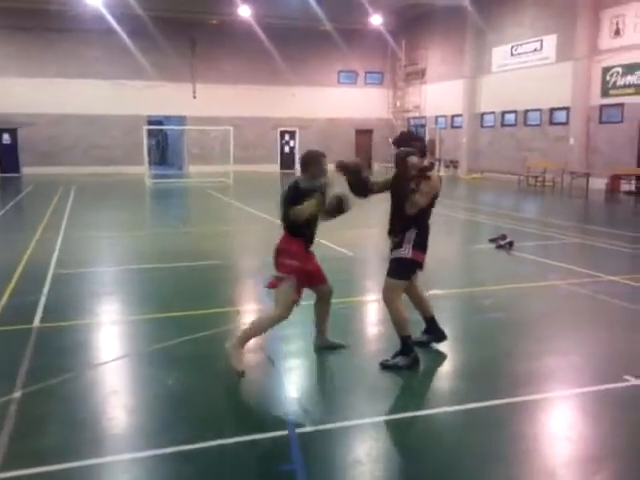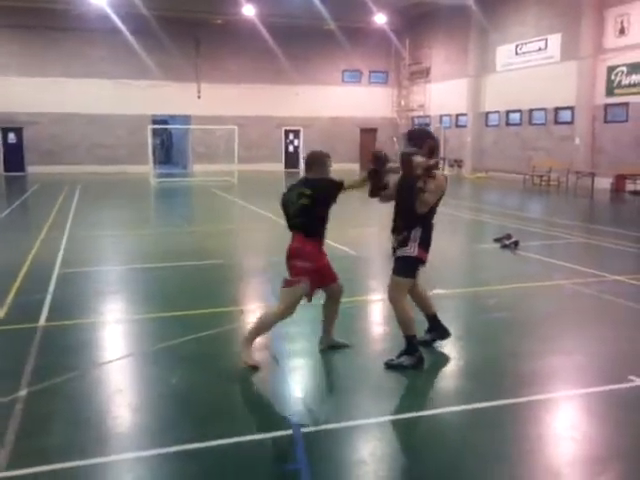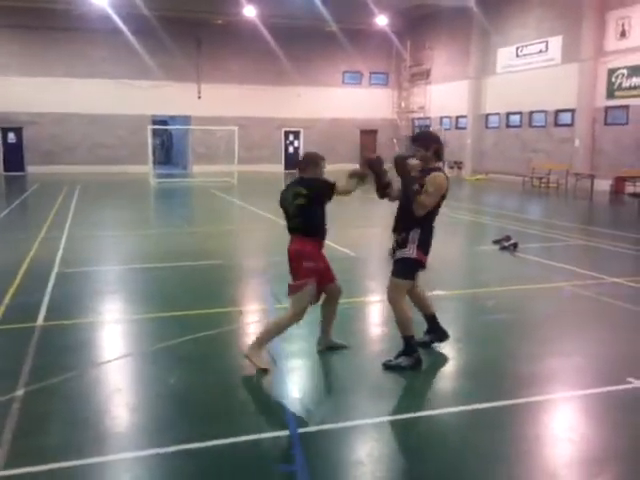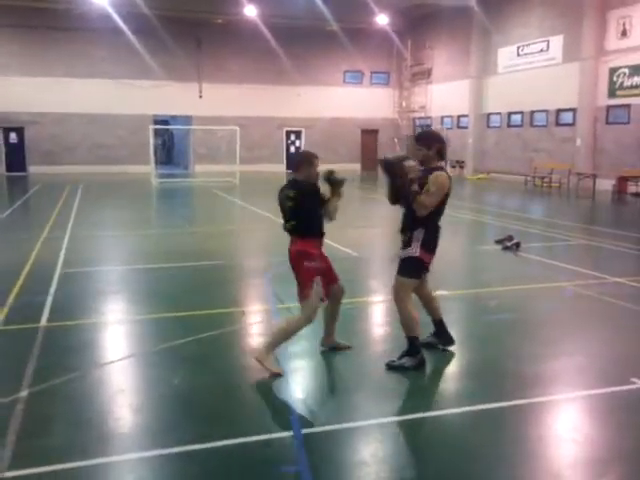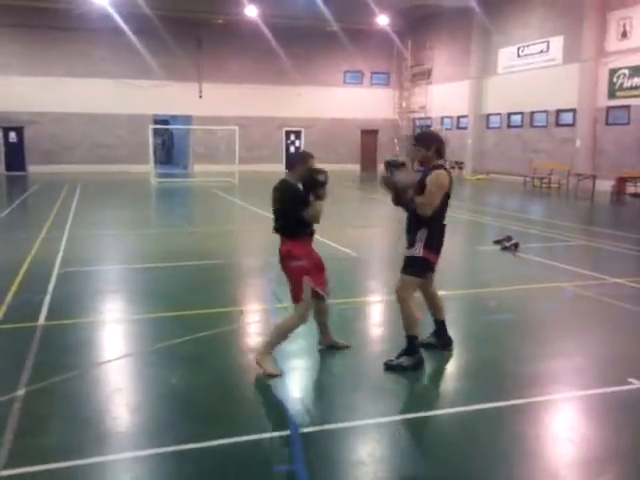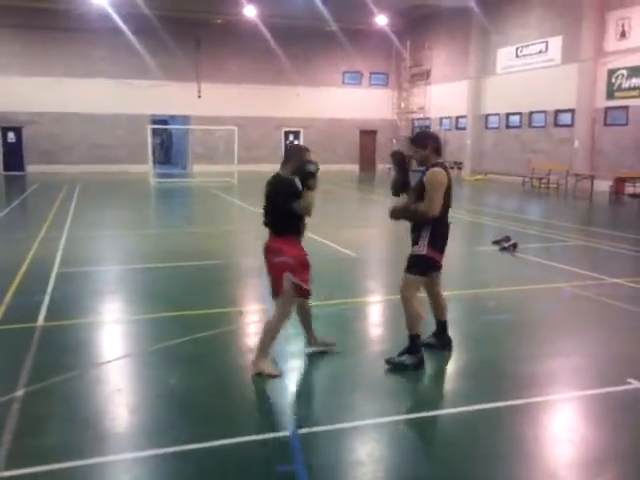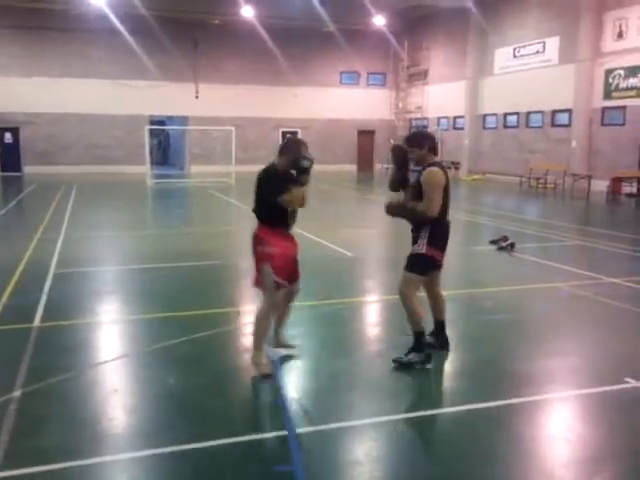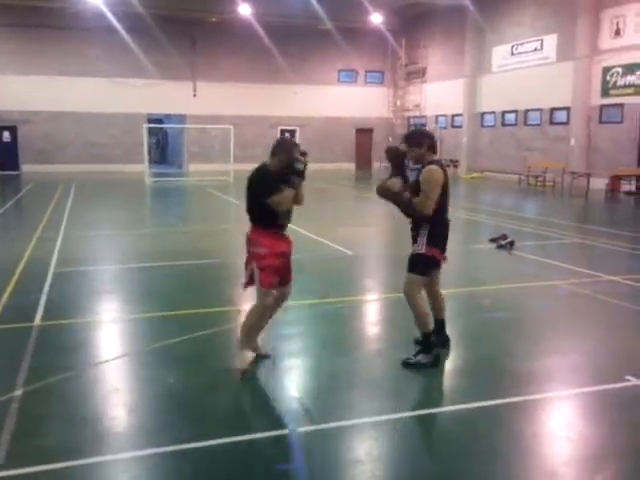
dt=0.1s
person 1, frame 1
left shoulder: (431, 178)
right shoulder: (401, 174)
left elbow: (412, 208)
right elbow: (370, 189)
left wrist: (412, 177)
right wrist: (354, 173)
left hip: (412, 239)
right hip: (401, 238)
left knee: (391, 295)
right knee: (409, 287)
left ankle: (408, 354)
right ankle: (434, 330)
person 1, frame 2
left shoulder: (436, 176)
right shoulder: (411, 172)
left elbow: (421, 206)
right elbow: (385, 196)
left wrist: (415, 174)
left hip: (415, 238)
right hip: (402, 236)
left knee: (396, 294)
right knee: (412, 287)
left ankle: (412, 352)
right ankle: (437, 328)
person 1, frame 3
left shoulder: (437, 178)
right shoulder: (416, 174)
left elbow: (420, 208)
right elbow: (389, 196)
left wrist: (411, 178)
right wrist: (379, 173)
left hip: (415, 240)
right hip: (406, 237)
left knee: (395, 295)
right knee: (410, 287)
left ankle: (410, 354)
right ankle: (436, 330)
person 1, frame 4
left shoulder: (438, 177)
right shoulder: (423, 174)
left elbow: (421, 208)
right elbow: (397, 198)
left wrist: (408, 181)
right wrist: (398, 178)
left hip: (421, 239)
right hip: (413, 237)
left knee: (400, 294)
right knee: (420, 288)
left ankle: (414, 354)
right ankle: (441, 334)
person 1, frame 5
left shoulder: (438, 176)
right shoulder: (430, 173)
left elbow: (425, 209)
right elbow: (416, 202)
left wrist: (400, 190)
right wrist: (400, 189)
left hip: (425, 239)
right hip: (425, 238)
left knee: (403, 293)
right knee: (427, 288)
left ankle: (412, 353)
right ankle: (442, 336)
person 1, frame 6
left shoulder: (436, 173)
right shoulder: (431, 172)
left elbow: (432, 210)
right elbow: (419, 203)
left wrist: (403, 212)
left hip: (429, 238)
right hip: (429, 237)
left knee: (408, 292)
right knee: (433, 288)
left ankle: (414, 352)
right ankle: (442, 336)
person 1, frame 7
left shoulder: (432, 173)
right shoulder: (429, 172)
left elbow: (431, 211)
right elbow: (417, 199)
left wrist: (401, 209)
left hip: (429, 237)
right hip: (432, 236)
left knee: (407, 290)
right knee: (432, 287)
left ankle: (420, 348)
right ankle: (439, 336)
person 1, frame 8
left shoulder: (431, 171)
right shoulder: (430, 170)
left elbow: (425, 209)
right elbow: (414, 198)
left wrist: (396, 194)
right wrist: (398, 189)
left hip: (429, 236)
right hip: (431, 235)
left knee: (412, 291)
right knee: (431, 286)
left ankle: (429, 350)
right ankle: (439, 335)
person 2, frame 1
left shoulder: (313, 189)
right shoulder: (296, 191)
left elbow: (321, 214)
right elbow: (299, 215)
left wrist: (335, 207)
right wrist: (317, 194)
left hip: (301, 250)
right hip: (292, 252)
left knee: (325, 291)
right knee: (282, 311)
left ankle: (321, 338)
right ankle: (237, 347)
person 2, frame 2
left shoulder: (291, 192)
right shoulder: (321, 184)
left elbow: (293, 218)
right elbow: (354, 185)
left hip: (312, 249)
right hip: (305, 252)
left knee: (336, 290)
right knee: (285, 308)
left ankle: (327, 338)
right ankle: (247, 342)
person 2, frame 3
left shoulder: (288, 191)
right shoulder: (316, 185)
right elbow: (346, 189)
right wrist: (359, 177)
left hip: (303, 247)
right hip: (307, 250)
left knee: (334, 291)
right knee: (296, 311)
left ankle: (325, 339)
right ankle: (255, 348)
person 2, frame 4
left shoulder: (287, 191)
right shoulder: (307, 188)
right elbow: (329, 214)
left wrist: (325, 197)
right wrist: (336, 193)
left hip: (304, 248)
right hip: (308, 251)
left knee: (337, 292)
right knee: (307, 315)
left ankle: (328, 339)
right ankle: (265, 352)
person 2, frame 5
left shoulder: (289, 188)
right shoulder: (289, 191)
left elbow: (308, 214)
right elbow: (314, 217)
left wrist: (316, 189)
right wrist: (319, 191)
left hip: (301, 249)
right hip: (296, 252)
left knee: (320, 295)
right knee: (302, 312)
left ankle: (326, 339)
right ankle: (264, 355)
person 2, frame 6
left shoulder: (286, 182)
right shoulder: (281, 184)
left elbow: (301, 208)
right elbow: (306, 209)
left wrist: (307, 182)
right wrist: (309, 182)
left hip: (291, 244)
right hip: (282, 248)
left knee: (301, 295)
right knee: (284, 308)
left ankle: (311, 337)
right ankle: (261, 358)
person 2, frame 7
left shoulder: (288, 174)
right shoulder: (270, 176)
left elbow: (301, 202)
right elbow: (293, 202)
left wrist: (303, 175)
right wrist: (302, 177)
left hip: (284, 236)
right hip: (269, 239)
left knee: (291, 289)
right knee: (273, 298)
left ankle: (277, 336)
right ankle: (258, 355)
person 2, frame 8
left shoulder: (281, 174)
right shoulder: (260, 176)
left elbow: (298, 201)
right elbow: (282, 204)
left wrist: (297, 177)
right wrist: (295, 177)
left hip: (279, 238)
right hip: (262, 240)
left knee: (282, 294)
right knee: (265, 300)
left ankle: (251, 340)
right ankle: (241, 344)
